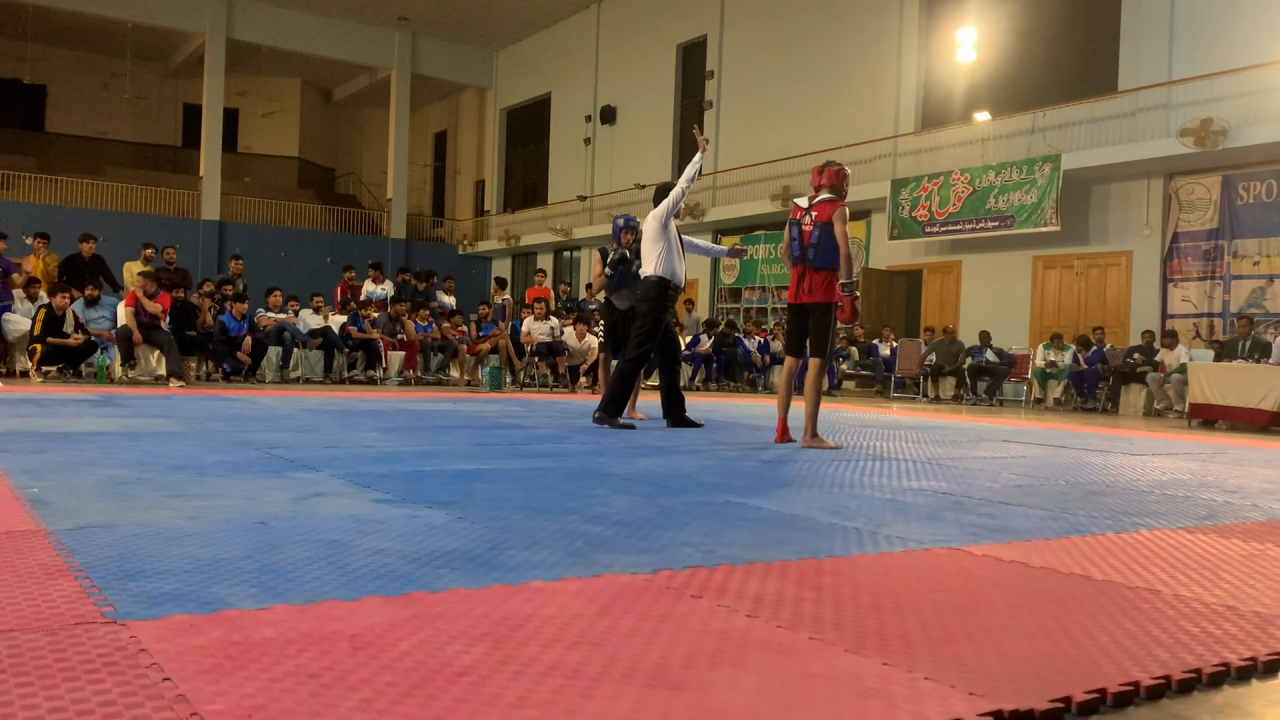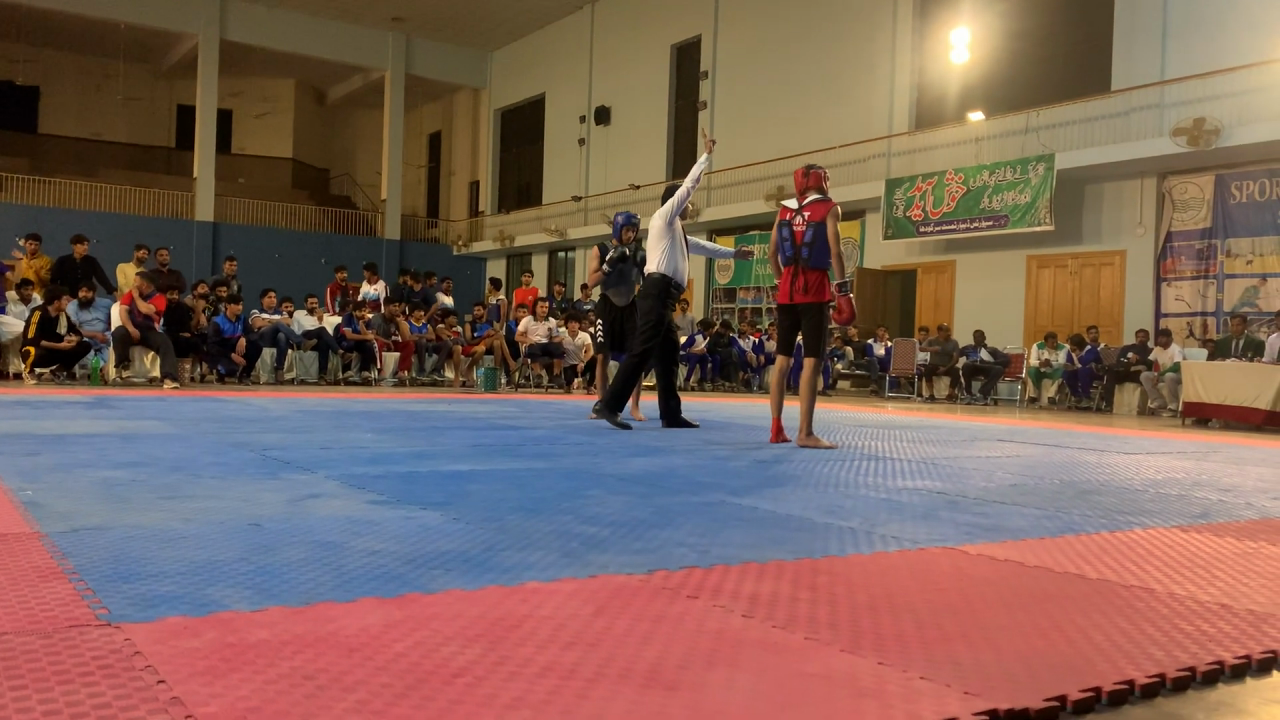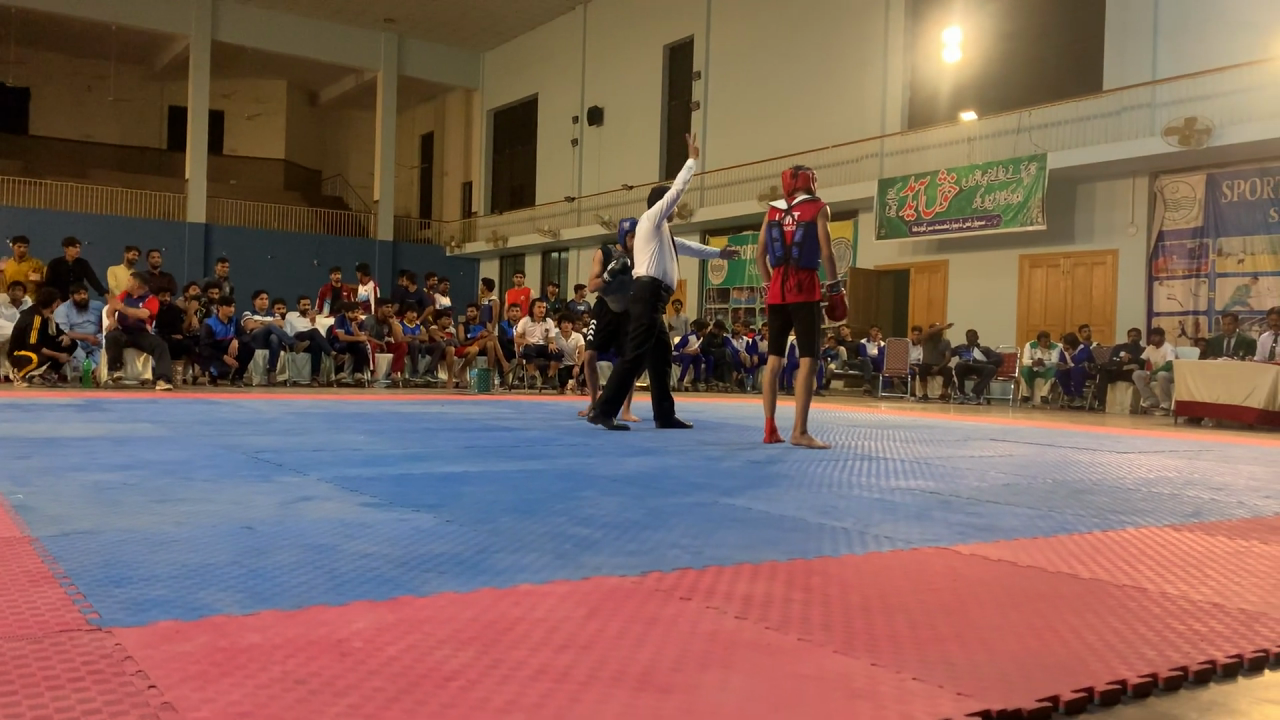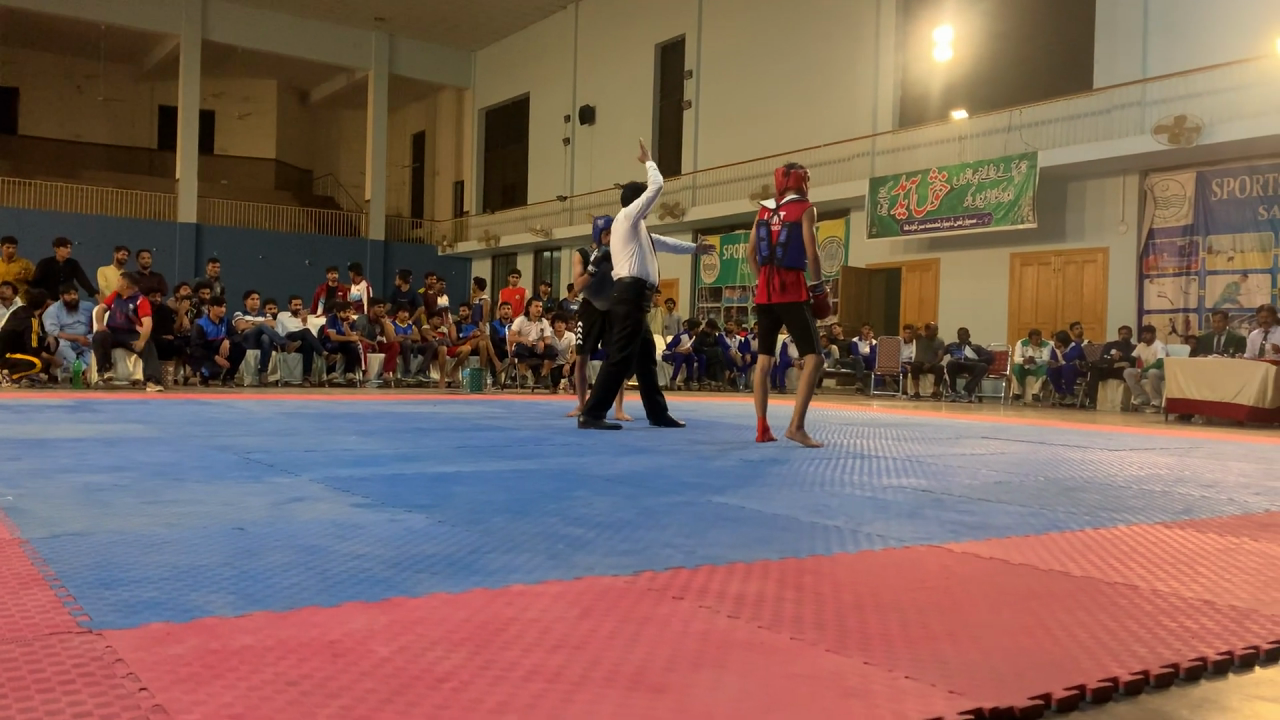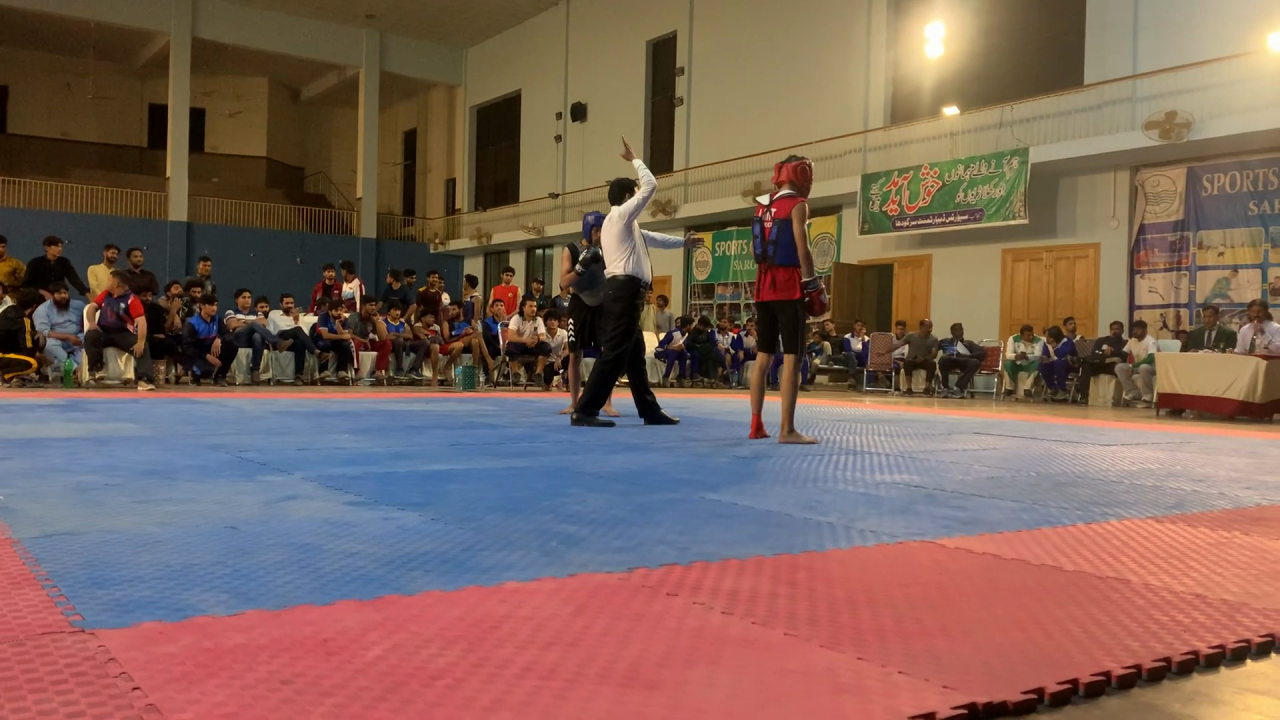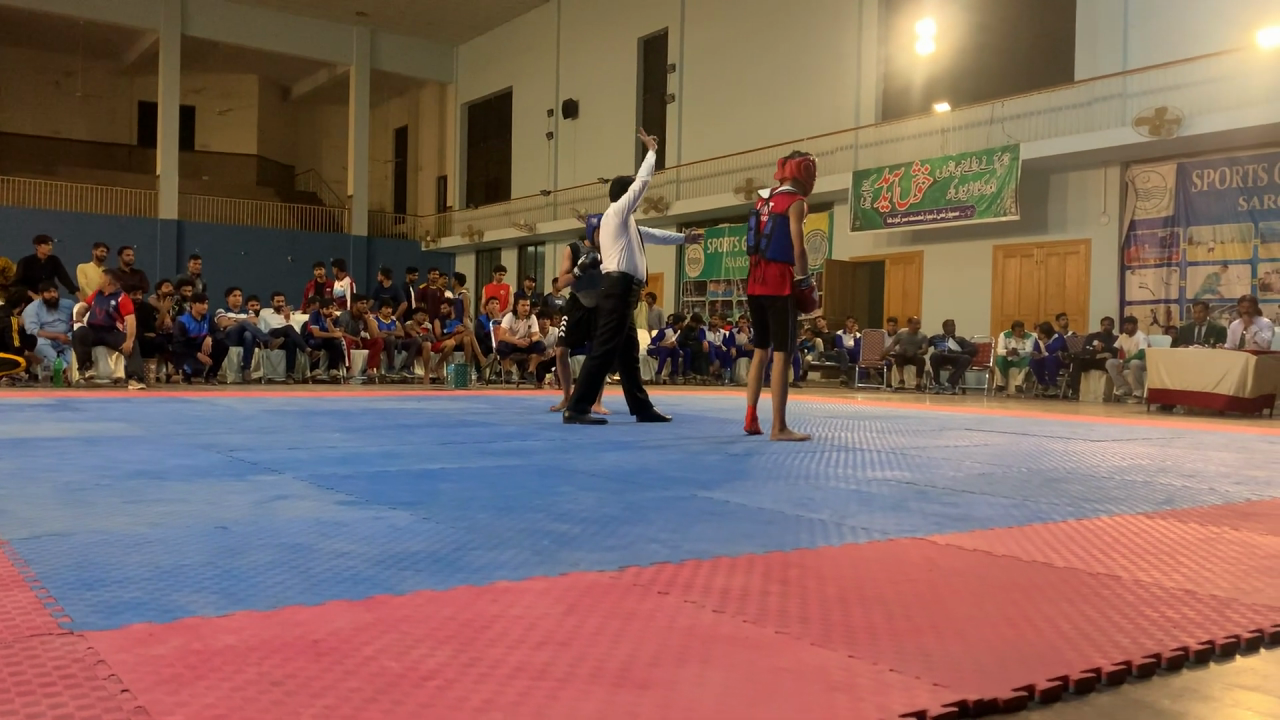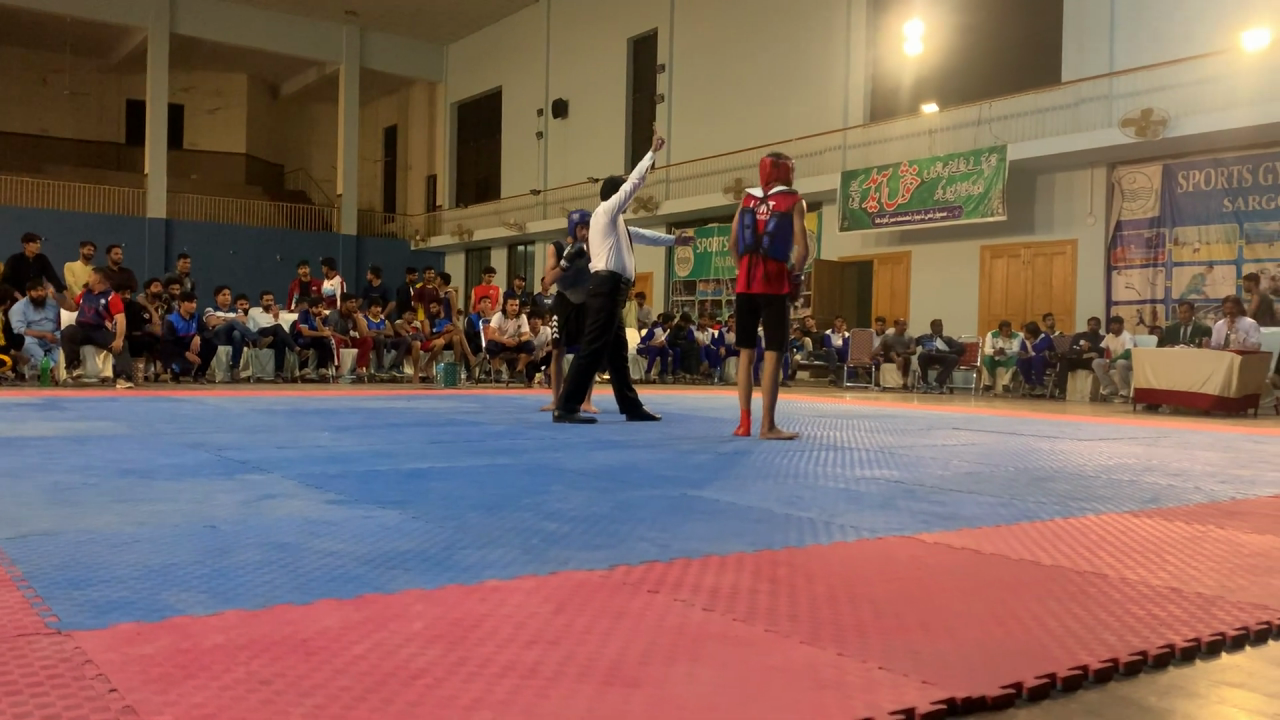
dt=0.3s
person 1, frame 1
left shoulder: (670, 230)
right shoulder: (658, 218)
left elbow: (695, 245)
right elbow: (683, 185)
left wrist: (726, 251)
right wrist: (700, 153)
left hip: (660, 296)
right hip: (655, 294)
left knee: (669, 355)
right knee: (638, 352)
left ankle: (675, 414)
right ankle: (607, 410)
person 1, frame 2
left shoulder: (676, 230)
right shoulder: (664, 216)
left elbow: (701, 246)
right elbow: (689, 185)
left wrist: (733, 253)
right wrist: (706, 155)
left hip: (663, 294)
right hip: (658, 291)
left knee: (668, 354)
right knee: (642, 350)
left ankle: (671, 414)
right ankle: (609, 404)
person 1, frame 3
left shoulder: (661, 231)
right shoulder: (652, 217)
left elbow: (687, 247)
right elbow: (678, 188)
left wrist: (719, 253)
right wrist: (692, 160)
left hip: (652, 296)
right hip: (649, 294)
left knee: (660, 356)
right knee: (635, 355)
left ankle: (664, 415)
right ankle: (603, 411)
person 1, frame 4
left shoulder: (635, 228)
right shoulder: (628, 216)
left elbow: (662, 243)
right elbow: (655, 187)
left wrist: (695, 248)
right wrist: (649, 162)
left hip: (632, 295)
right hip: (631, 293)
left knee: (645, 354)
right knee: (621, 356)
left ankle: (657, 412)
right ankle: (591, 414)
person 1, frame 5
left shoulder: (622, 223)
right shoulder: (621, 214)
left elbow: (650, 238)
right elbow: (650, 186)
left wrist: (683, 242)
right wrist: (635, 160)
left hip: (623, 291)
right hip: (625, 291)
left knee: (634, 353)
right knee: (614, 353)
left ankle: (650, 410)
right ankle: (584, 411)
person 1, frame 6
left shoulder: (623, 221)
right shoulder: (618, 211)
left elbow: (650, 234)
right elbow: (642, 180)
left wrist: (683, 238)
right wrist: (651, 151)
left hip: (621, 289)
right hip: (619, 287)
left knee: (628, 351)
right knee: (604, 350)
left ankle: (642, 408)
right ankle: (576, 409)
person 1, frame 7
left shoulder: (615, 222)
right shoulder: (606, 211)
left elbow: (641, 235)
right elbow: (634, 181)
left wrist: (673, 240)
right wrist: (652, 151)
left hip: (610, 288)
right hip: (606, 287)
left knee: (617, 351)
right knee: (593, 349)
left ankle: (631, 407)
right ankle: (566, 408)
person 2, frame 1
left shoulder: (798, 207)
right shoulder: (837, 208)
left elbow: (785, 251)
right elbow: (843, 252)
right wrist: (848, 289)
left hip: (797, 289)
right hip: (823, 291)
left knee: (791, 361)
right knee: (817, 363)
left ankle: (782, 429)
right ankle: (809, 434)
person 2, frame 2
left shoulder: (785, 210)
right shoulder: (829, 208)
left elbow: (772, 252)
right elbow: (835, 252)
right wrist: (843, 289)
left hip: (787, 290)
right hip: (814, 291)
left knee: (782, 360)
right knee: (812, 362)
left ankle: (776, 429)
right ankle: (805, 432)
person 2, frame 3
left shoulder: (773, 210)
right shoulder: (818, 208)
left elbow: (760, 254)
right elbow: (826, 252)
right wrist: (835, 287)
left hip: (777, 290)
right hip: (805, 290)
left knee: (774, 360)
right knee: (808, 361)
left ankle: (770, 429)
right ankle: (799, 431)
person 2, frame 4
left shoulder: (763, 210)
right shoulder: (805, 208)
left elbow: (751, 253)
right elbow: (811, 253)
right wrist: (819, 287)
left hip: (765, 291)
right hip: (792, 290)
left knee: (764, 359)
right knee: (813, 357)
left ankle: (762, 428)
right ankle: (796, 426)
person 2, frame 5
left shoulder: (762, 205)
right shoulder: (797, 205)
right elbow: (802, 250)
right wrist: (812, 284)
left hip: (764, 286)
right hip: (789, 286)
left knee: (764, 356)
right knee: (791, 358)
left ankle: (756, 425)
right ankle: (787, 430)
person 2, frame 6
left shoulder: (764, 199)
right shoulder: (796, 202)
right elbow: (797, 249)
right wrist: (804, 281)
left hip: (756, 280)
right hip: (779, 282)
left knee: (761, 350)
right knee: (781, 355)
left ankle: (751, 418)
right ankle: (778, 427)
person 2, frame 7
left shoulder: (747, 199)
right shoulder: (794, 201)
left elbow: (733, 244)
right elbow: (803, 249)
right wrist: (795, 275)
left hip: (746, 280)
right hip: (774, 281)
left knee: (746, 353)
right knee: (773, 355)
left ankle: (744, 422)
right ankle: (768, 425)
person 3, frame 1
left shoulder: (639, 253)
right shoulder: (602, 254)
right elbow: (596, 286)
left wrist: (643, 274)
right wrist: (611, 267)
left hip: (634, 309)
right hip: (611, 309)
right knee: (604, 358)
left ankle: (632, 407)
person 3, frame 2
left shoulder: (637, 250)
right shoulder: (600, 250)
right elbow: (590, 283)
left wrist: (645, 265)
right wrist: (610, 265)
left hip: (630, 307)
right hip: (607, 307)
right knee: (602, 357)
left ankle: (634, 406)
person 3, frame 3
right shoulder: (603, 253)
right elbow: (591, 286)
right wrist: (611, 273)
left hip: (627, 312)
right hip: (604, 310)
right knee: (590, 356)
left ankle: (626, 410)
right ankle: (594, 401)
person 3, frame 4
right shoulder: (582, 255)
right elbow: (578, 287)
right wrist: (594, 265)
left hip: (612, 310)
right hip: (590, 310)
right knee: (581, 360)
left ankle: (619, 409)
right ankle: (581, 405)
person 3, frame 5
right shoulder: (571, 251)
right elbow: (564, 283)
right wrist: (583, 265)
left hip: (602, 306)
right hip: (579, 306)
right knee: (575, 356)
left ankle: (607, 403)
right ankle: (574, 403)
person 3, frame 6
right shoulder: (572, 250)
right elbow: (560, 283)
right wrist: (580, 269)
right hip: (576, 305)
right knee: (561, 352)
left ankle: (597, 402)
right ankle: (567, 398)
person 3, frame 7
left shoulder: (592, 248)
right shoulder: (556, 248)
right elbow: (548, 280)
right wrist: (567, 261)
left hip: (587, 304)
right hip: (564, 304)
right knee: (558, 353)
left ankle: (586, 401)
right ankle: (556, 400)
